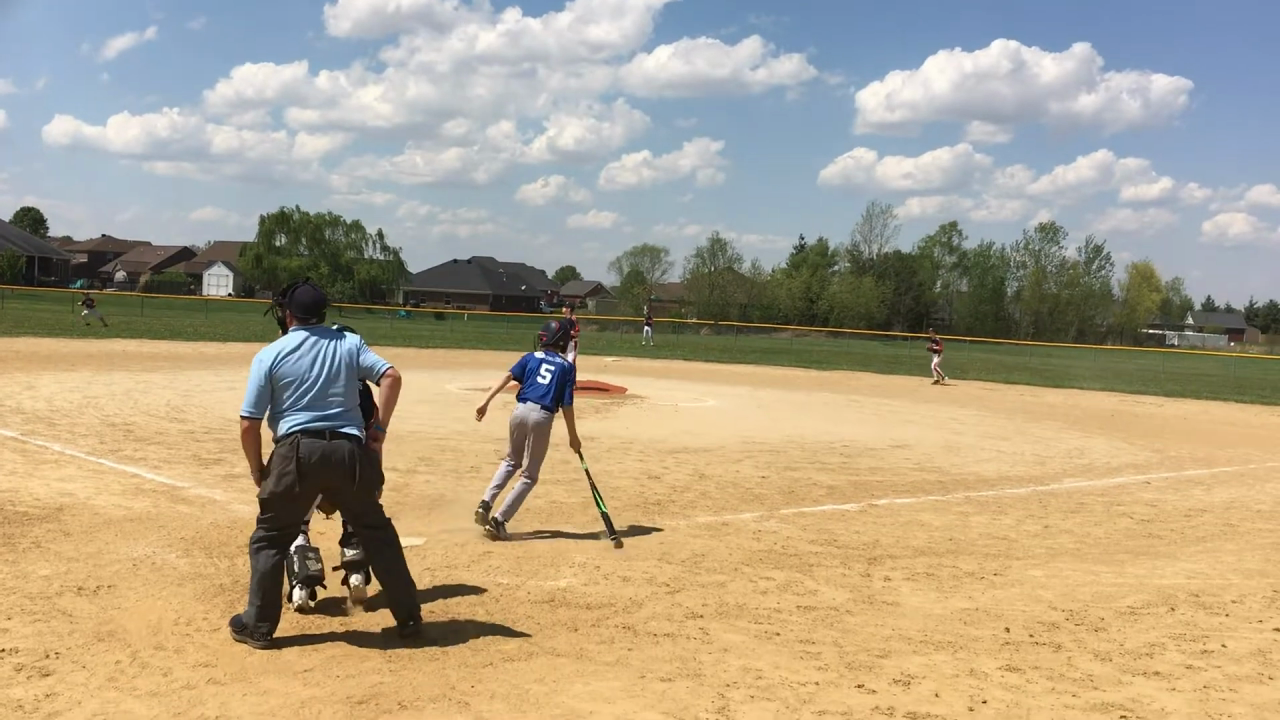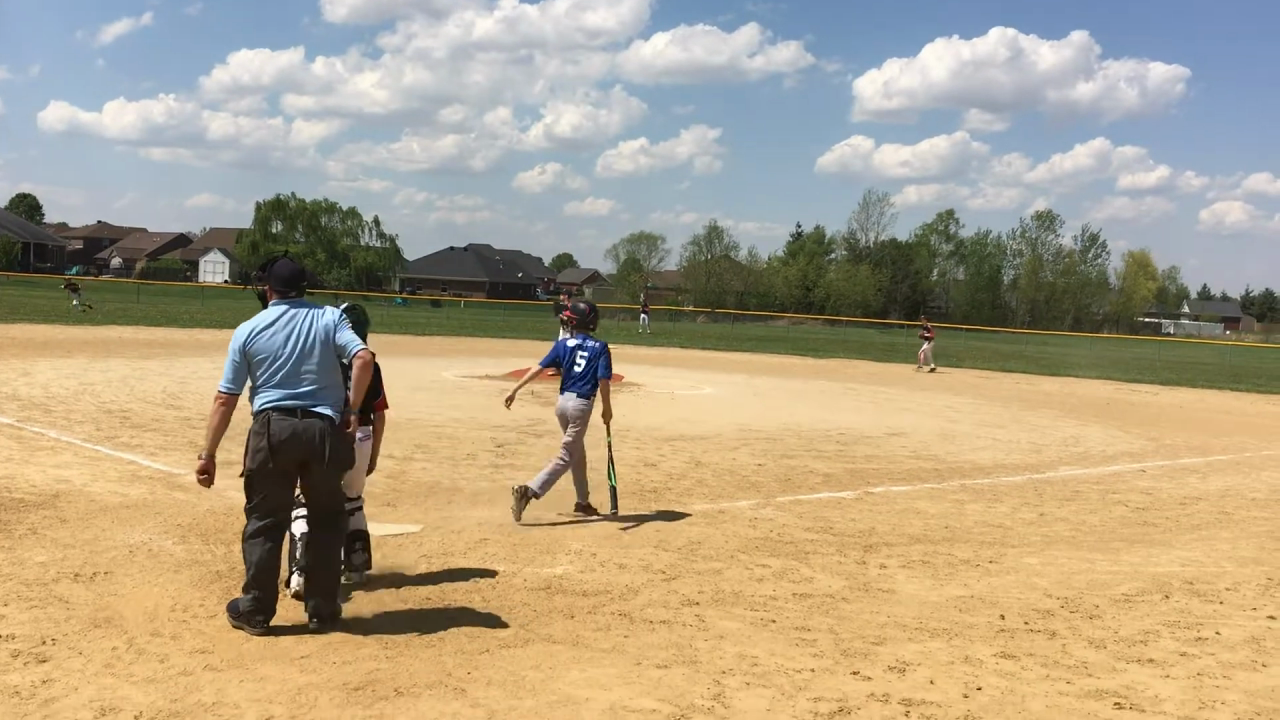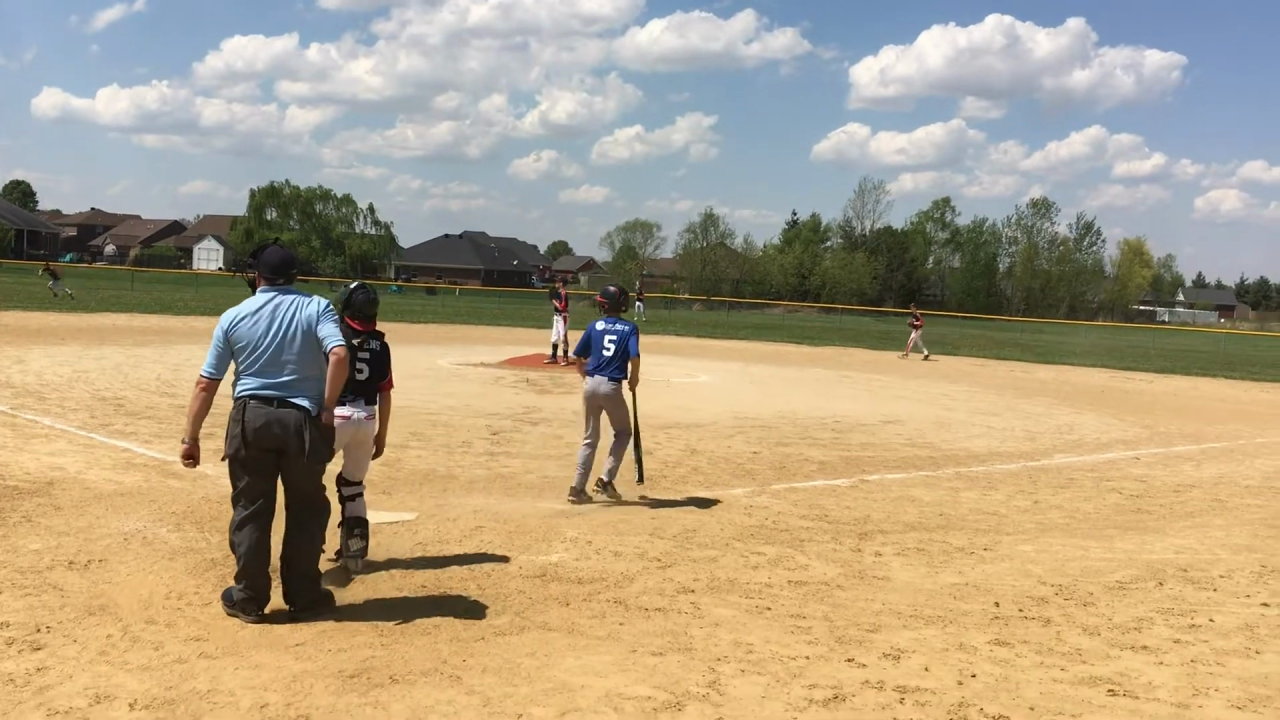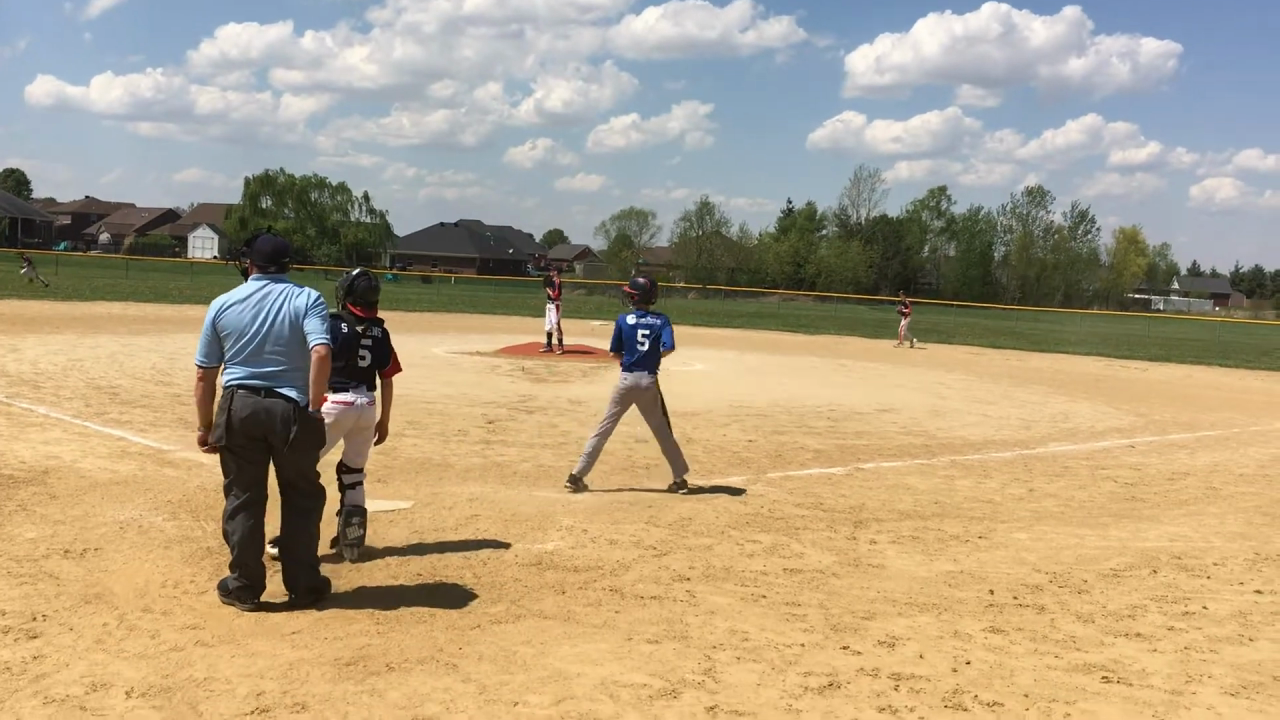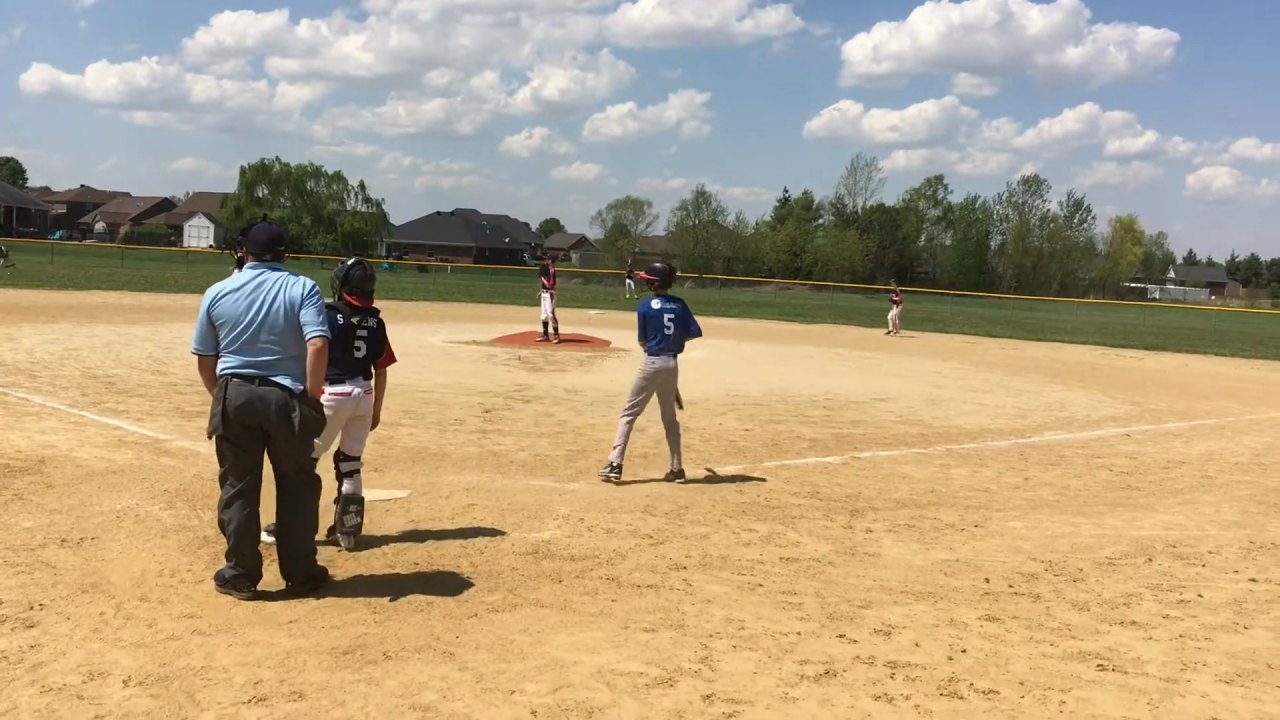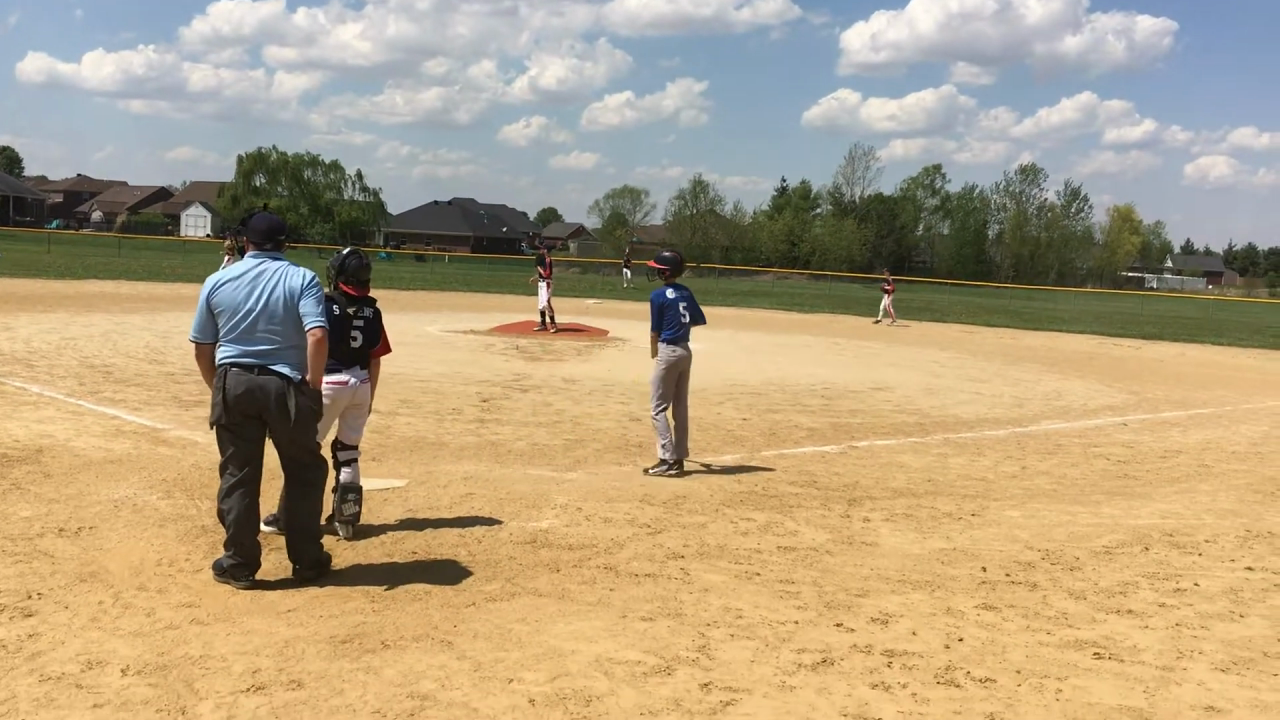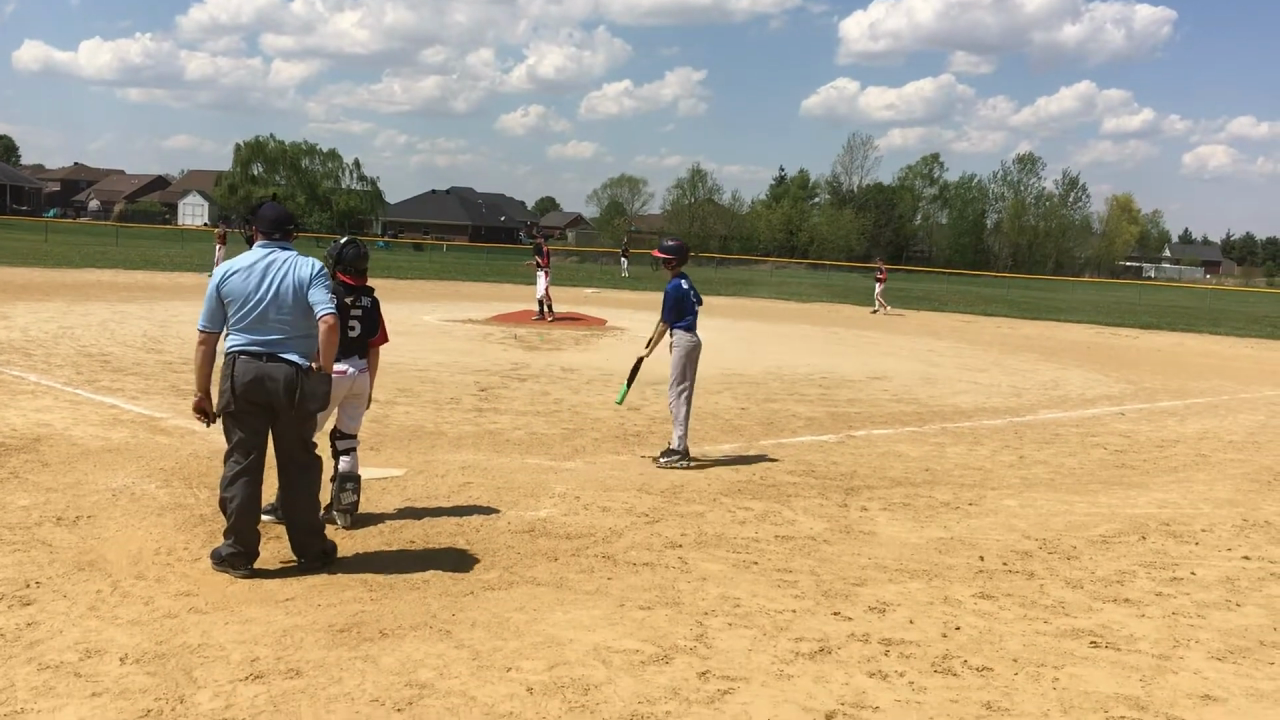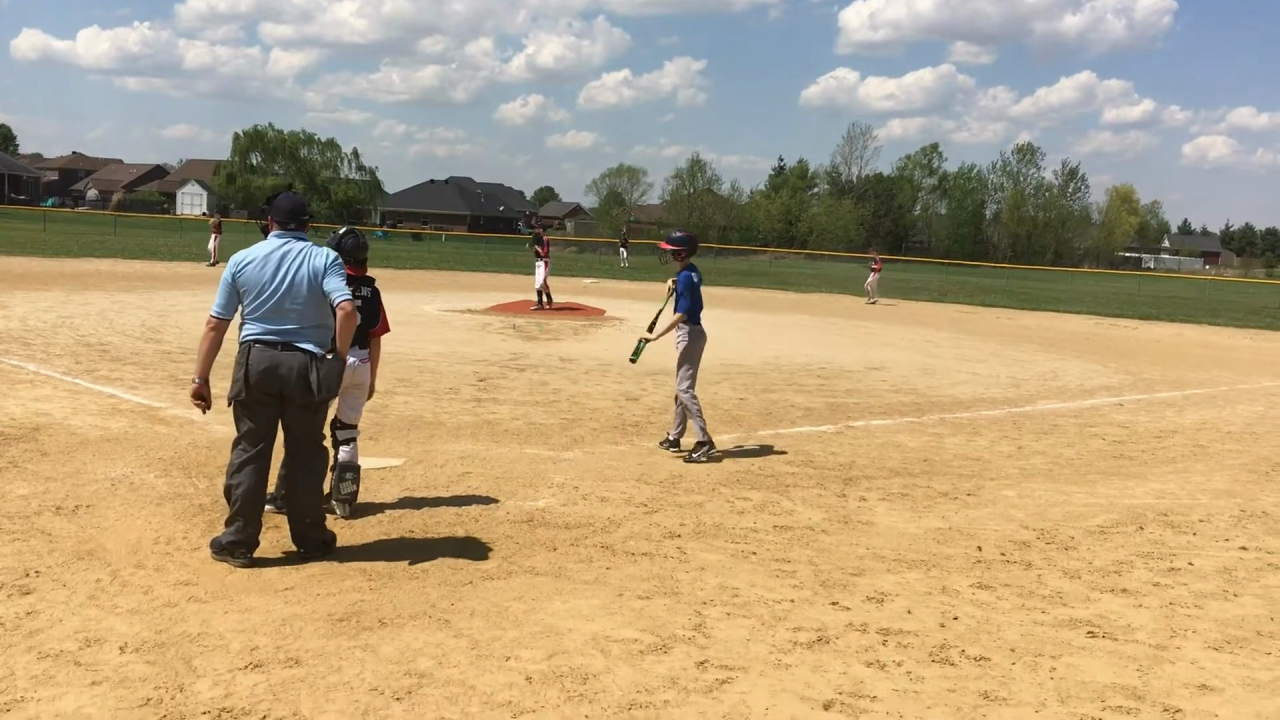
dt=0.2s
person 1, frame 1
left shoulder: (269, 355)
right shoulder: (350, 343)
left elbow: (249, 424)
right elbow: (391, 377)
left wrist: (258, 470)
right wrist: (379, 428)
left hip: (298, 452)
right hip: (350, 452)
left knee: (269, 539)
right knee: (377, 533)
left ankle: (258, 625)
right ankle: (407, 617)
person 1, frame 2
left shoulder: (248, 330)
right shoulder: (330, 317)
left elbow: (224, 400)
right elbow: (363, 358)
left wrist: (208, 454)
right wrist: (350, 409)
left hip: (272, 429)
right hip: (323, 429)
left knee: (263, 523)
right knee: (328, 521)
left ankle: (255, 612)
right ankle: (322, 610)
person 1, frame 3
left shoulder: (234, 317)
right shoulder: (316, 307)
left elbow: (206, 384)
right elbow: (339, 355)
left wrist: (191, 437)
right wrist: (327, 408)
left hip: (251, 418)
right hip: (301, 420)
left knee: (251, 510)
right knee: (308, 510)
left ankle: (249, 599)
right ankle: (303, 596)
person 1, frame 4
left shoulder: (223, 304)
right shoulder: (307, 299)
left elbow: (205, 374)
right elbow: (321, 353)
left wrist: (205, 425)
right wrist: (314, 407)
left hip: (239, 408)
right hip: (290, 410)
left knee: (243, 499)
right knee: (302, 497)
left ankle: (245, 587)
right ankle: (302, 584)
person 1, frame 5
left shoulder: (217, 293)
right shoulder: (303, 288)
left elbow: (205, 361)
right elbow: (317, 345)
left wrist: (221, 400)
right wrist: (312, 396)
left hip: (235, 396)
right hip: (286, 398)
left knee: (238, 487)
right knee: (298, 487)
left ankle: (241, 575)
right ankle: (300, 574)
person 1, frame 6
left shoulder: (217, 282)
right shoulder: (302, 279)
left elbow: (203, 348)
right elbow: (317, 336)
left wrist: (219, 390)
right wrist: (312, 385)
left hip: (233, 384)
right hip: (285, 387)
left knee: (238, 476)
right knee: (305, 470)
left ankle: (240, 564)
right ankle: (307, 558)
person 1, frame 7
left shoulder: (226, 271)
right shoulder: (310, 268)
left elbow: (206, 339)
right elbow: (329, 323)
left wrist: (202, 392)
right wrist: (324, 370)
left hip: (242, 372)
right hip: (293, 376)
left knee: (241, 464)
right knee: (299, 465)
left ankle: (238, 553)
right ankle: (310, 549)
person 1, frame 8
left shoulder: (242, 260)
right shoulder: (325, 258)
left elbow: (216, 325)
right elbow: (346, 310)
left wrist: (201, 377)
right wrist: (339, 355)
left hip: (256, 361)
right hip: (307, 365)
left knee: (249, 452)
right knee: (306, 454)
left ankle: (239, 541)
right ankle: (310, 538)
person 2, frame 1
right shoulder: (359, 387)
right elbow: (373, 434)
left knee: (296, 526)
right knee: (355, 523)
left ankle: (302, 586)
right ankle: (357, 575)
person 2, frame 2
right shoulder: (369, 367)
right elbow: (379, 416)
right wrist: (374, 453)
right hip: (360, 441)
left knee: (303, 505)
right knee: (352, 502)
left ankle: (300, 572)
right ankle: (356, 566)
person 2, frame 3
right shoulder: (380, 345)
right elbow: (385, 395)
right wrist: (382, 434)
left hip: (335, 416)
right hip: (366, 419)
right knee: (353, 486)
right ankle: (354, 552)
person 2, frame 4
left shoulder: (332, 326)
right shoulder: (381, 333)
right elbow: (387, 381)
right wrist: (384, 420)
left hip: (336, 404)
right hip: (367, 406)
right knee: (354, 474)
right ankle: (351, 541)
person 2, frame 5
left shoulder: (327, 316)
right shoulder: (376, 322)
right elbow: (381, 371)
right wrist: (376, 409)
left hip: (332, 395)
right hip: (363, 395)
right knee: (351, 463)
right ankle: (348, 529)
person 2, frame 6
left shoulder: (324, 307)
right shoulder: (372, 312)
right elbow: (375, 360)
right wrist: (369, 397)
left hip: (330, 384)
right hip: (360, 385)
right knee: (348, 452)
left ankle: (288, 517)
right ankle: (346, 518)
person 2, frame 7
right shoulder: (370, 301)
right elbow: (374, 350)
right wrist: (369, 387)
left hip: (328, 373)
right hip: (360, 374)
right knee: (347, 442)
right ankle: (344, 508)
person 2, frame 8
right shoulder: (371, 291)
right elbow: (375, 340)
right wrist: (371, 379)
right hip: (360, 364)
right knee: (347, 432)
left ankle: (285, 496)
right ankle: (343, 498)
person 3, frame 1
left shoulder: (531, 357)
right shoulder: (567, 367)
left elbow: (508, 377)
right elbow: (566, 406)
left wrist: (486, 402)
right wrist: (573, 437)
left hip: (520, 412)
right hip: (542, 417)
left knee: (512, 461)
right knee: (529, 475)
left ankle: (485, 503)
right ankle: (498, 520)
person 3, frame 2
left shoulder: (563, 344)
right shoulder: (600, 347)
left elbow: (539, 368)
right elbow: (603, 380)
left wrist: (515, 390)
right wrist: (607, 408)
left hip: (563, 402)
right hip: (581, 405)
left knee: (576, 453)
right knee: (564, 458)
left ankle: (582, 502)
right ankle: (529, 491)
person 3, frame 3
left shoulder: (594, 326)
right shoulder: (629, 328)
left elbow: (578, 357)
right elbow: (634, 356)
right wrist: (633, 377)
left hip: (591, 385)
right hip: (611, 387)
left knee: (590, 438)
right knee: (623, 433)
left ankle: (578, 488)
right ankle: (606, 480)
person 3, frame 4
left shoulder: (623, 320)
right shoulder: (662, 320)
left elbow: (614, 354)
right elbow: (669, 347)
right wrist: (654, 359)
left hip: (627, 380)
right hip: (648, 380)
left knee: (604, 429)
right knee: (661, 430)
left ankle: (577, 476)
right ankle: (680, 479)
person 3, frame 5
left shoulder: (645, 306)
right shoulder: (681, 305)
left elbow: (642, 341)
right elbow: (695, 333)
left hip: (652, 364)
right hip: (671, 364)
left knee: (629, 413)
right knee: (669, 417)
left ankle: (615, 464)
right ankle: (677, 469)
person 3, frame 6
left shoulder: (658, 295)
right shoulder: (686, 292)
left elbow: (655, 331)
right elbow: (700, 320)
left wrist: (653, 352)
left hip: (668, 352)
right hip: (685, 351)
left knee: (658, 407)
right knee: (680, 407)
left ankle: (667, 459)
right ankle: (677, 458)
person 3, frame 7
left shoulder: (673, 287)
right shoulder: (684, 279)
left elbow: (665, 323)
right elbow: (698, 302)
left wrist: (649, 349)
left hip: (682, 340)
right hip: (691, 339)
left knee: (678, 394)
right knee: (683, 394)
left ankle: (679, 450)
right ankle: (677, 447)
person 3, frame 8
left shoulder: (685, 278)
right shoulder: (690, 271)
left elbow: (681, 314)
left wrist: (656, 335)
right wrist: (676, 284)
left hip: (689, 334)
right hip: (691, 333)
left knee: (684, 388)
right knee: (683, 387)
left ankle: (704, 441)
right ankle: (675, 437)
